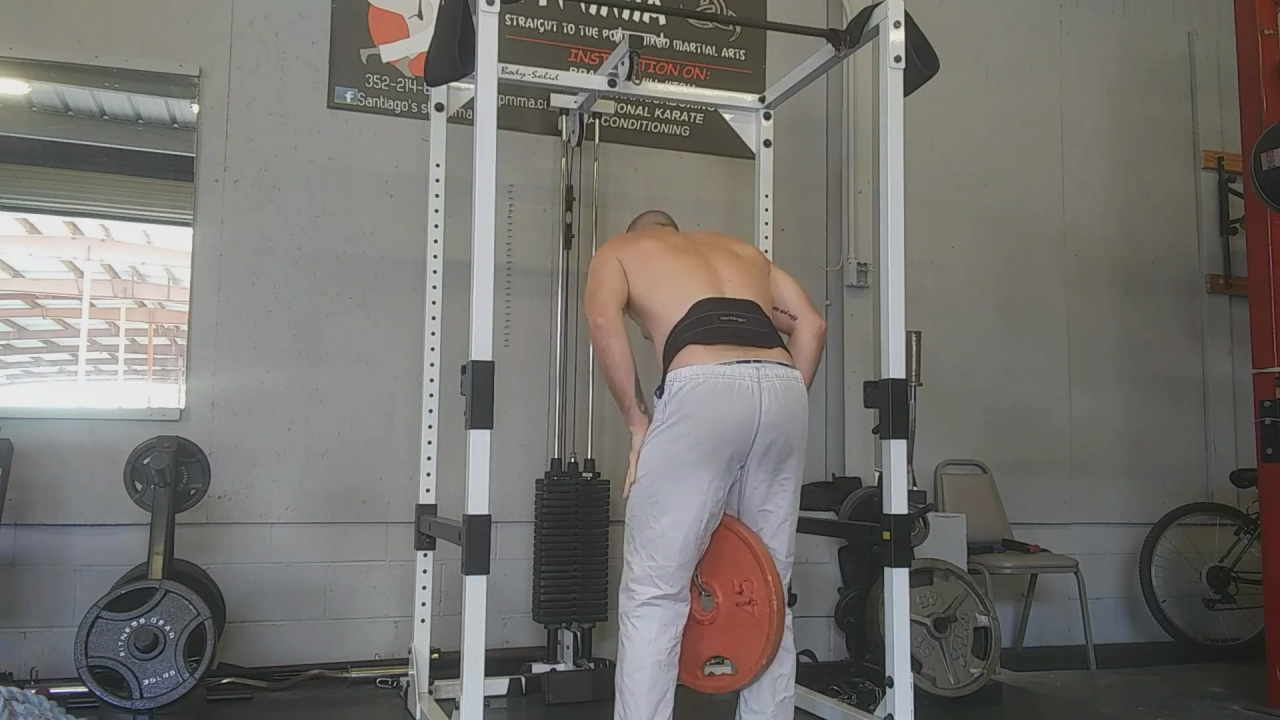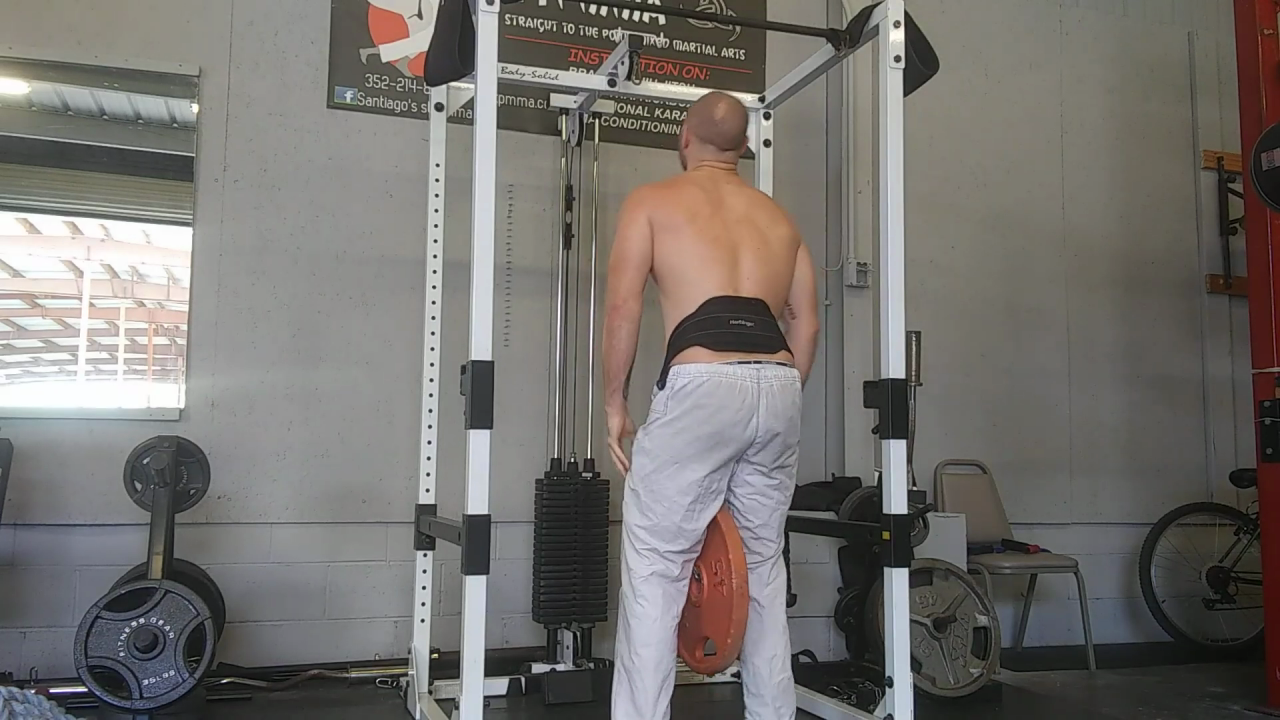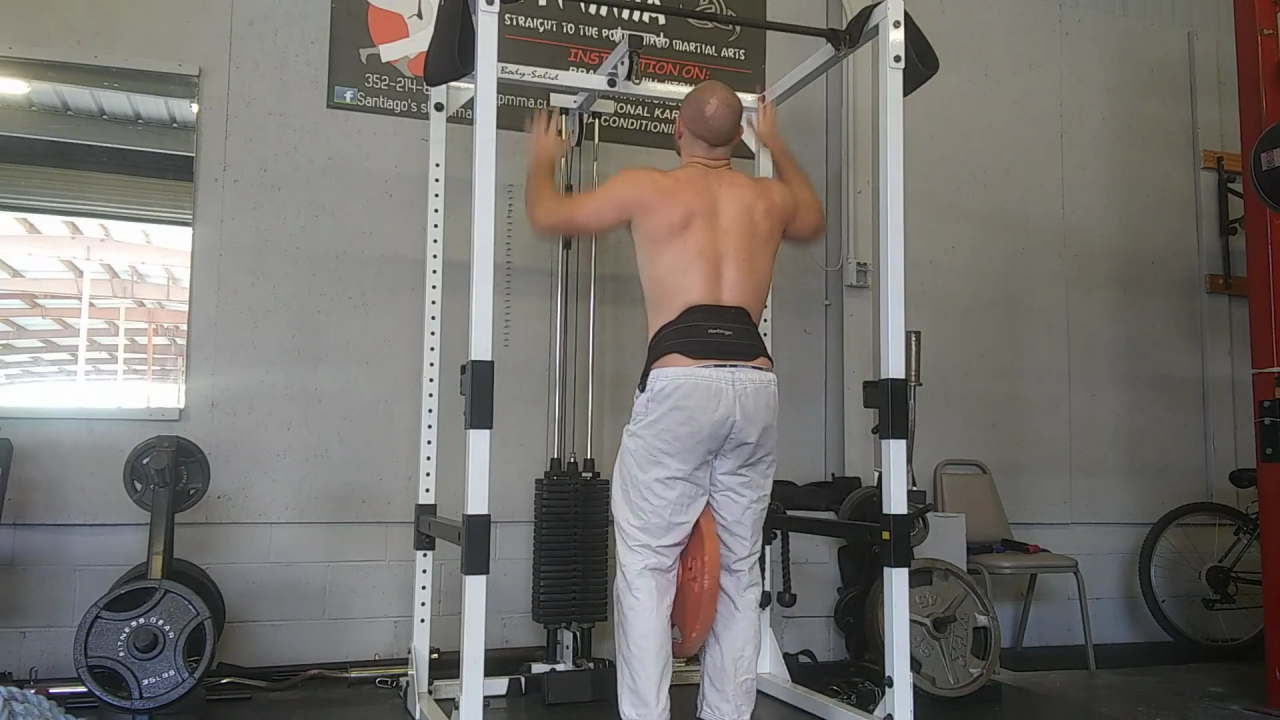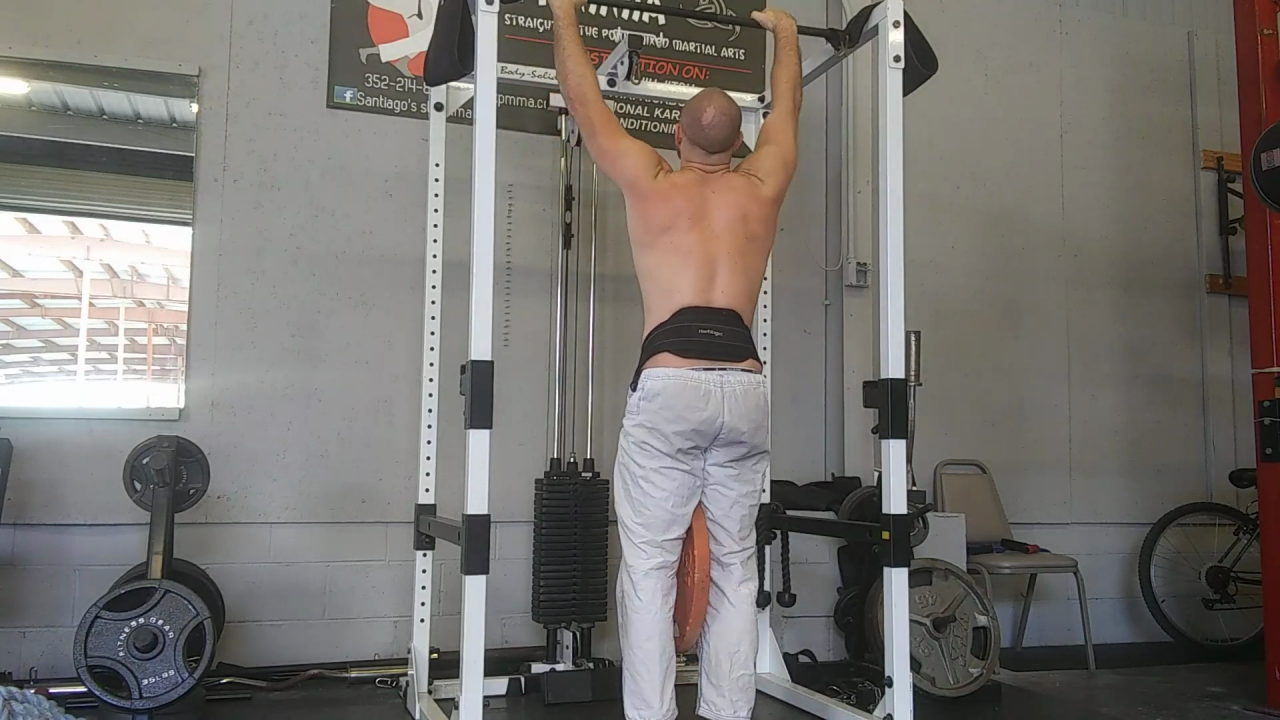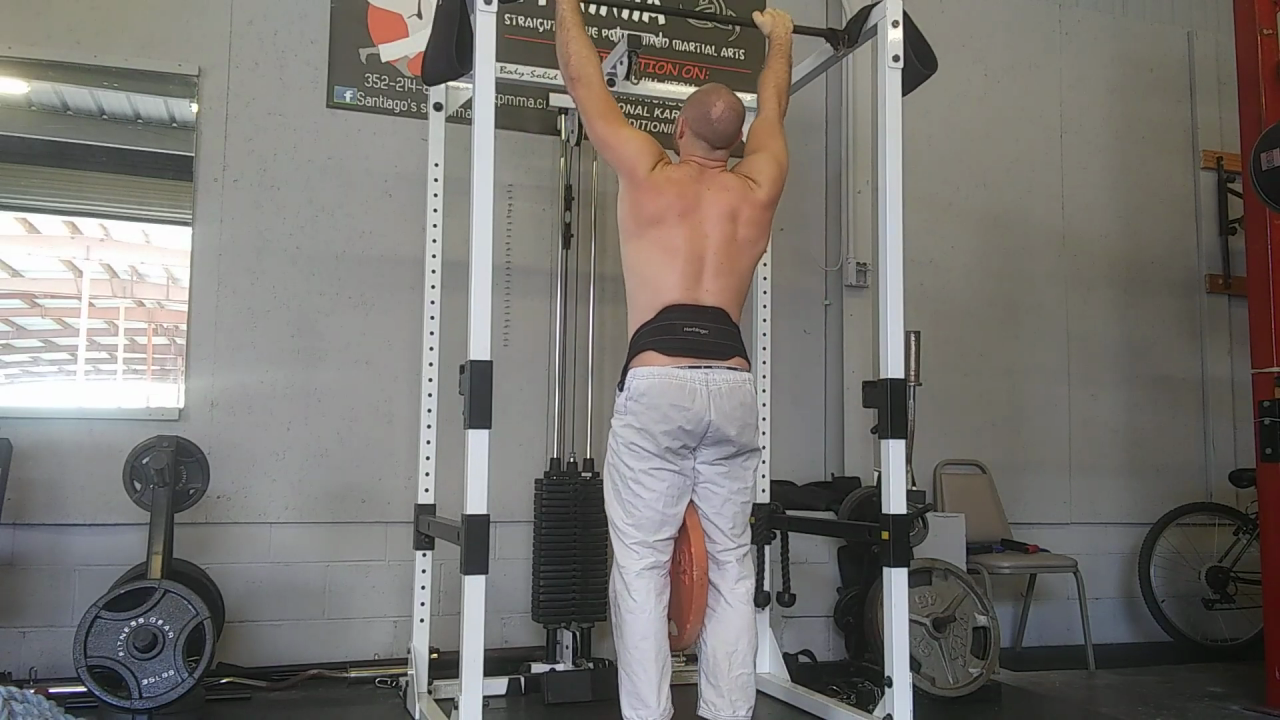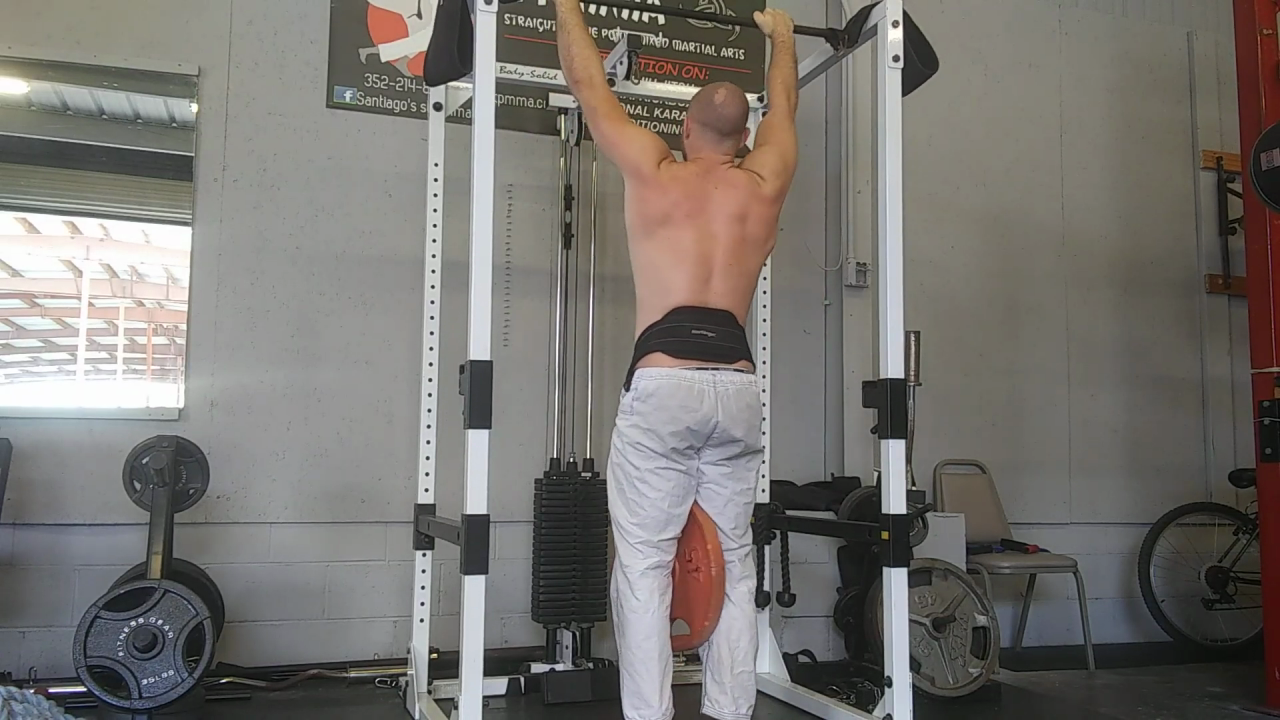
dt=0.7s
person 1, frame 1
left shoulder: (620, 250)
right shoulder: (740, 248)
left elbow: (603, 318)
right elbow: (810, 325)
left wrist: (638, 419)
left hip: (704, 387)
right hip: (782, 388)
left knee: (654, 588)
person 1, frame 2
left shoulder: (652, 201)
right shoulder: (776, 215)
left elbow: (621, 305)
right elbow: (806, 324)
left wrist: (615, 405)
left hip: (702, 384)
right hip: (776, 388)
left knee: (654, 571)
right knee: (762, 573)
person 1, frame 3
left shoulder: (648, 188)
right shoulder: (767, 198)
left elbow: (547, 217)
right elbow: (813, 221)
left wrist: (541, 160)
right wrist: (778, 146)
left hip: (680, 385)
right hip: (755, 386)
left knee: (646, 566)
right knee: (738, 572)
person 1, frame 4
left shoulder: (651, 183)
right shoulder: (764, 189)
left elbow: (585, 103)
right elbow: (785, 105)
left hip: (671, 384)
right hip: (744, 388)
left knee: (649, 567)
right knee: (734, 569)
person 1, frame 5
left shoulder: (645, 173)
right shoulder: (757, 189)
left elbow: (585, 85)
right elbow: (772, 109)
left hip: (656, 385)
right hip: (733, 388)
left knee: (641, 567)
right knee: (730, 567)
person 1, frame 6
left shoulder: (653, 170)
right shoulder: (764, 184)
left elbow: (588, 87)
right elbow: (782, 107)
left hip: (664, 384)
right hip: (738, 388)
left knee: (644, 567)
right knee: (732, 567)
